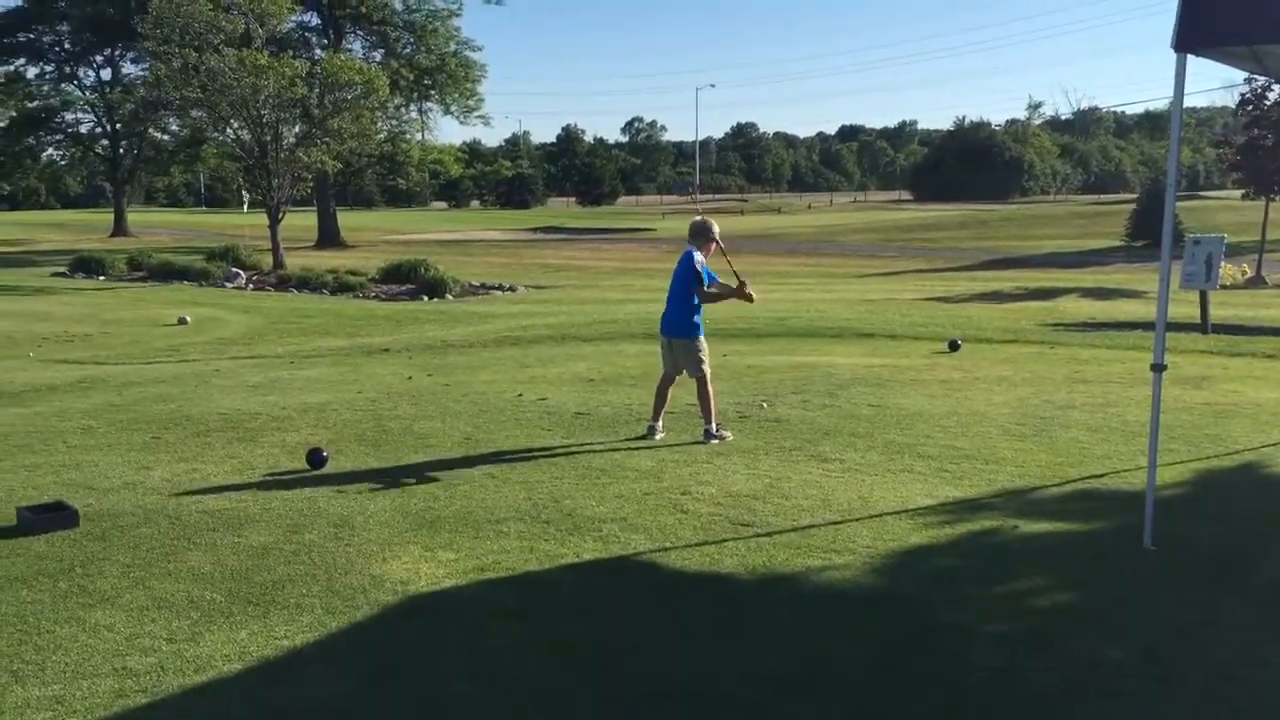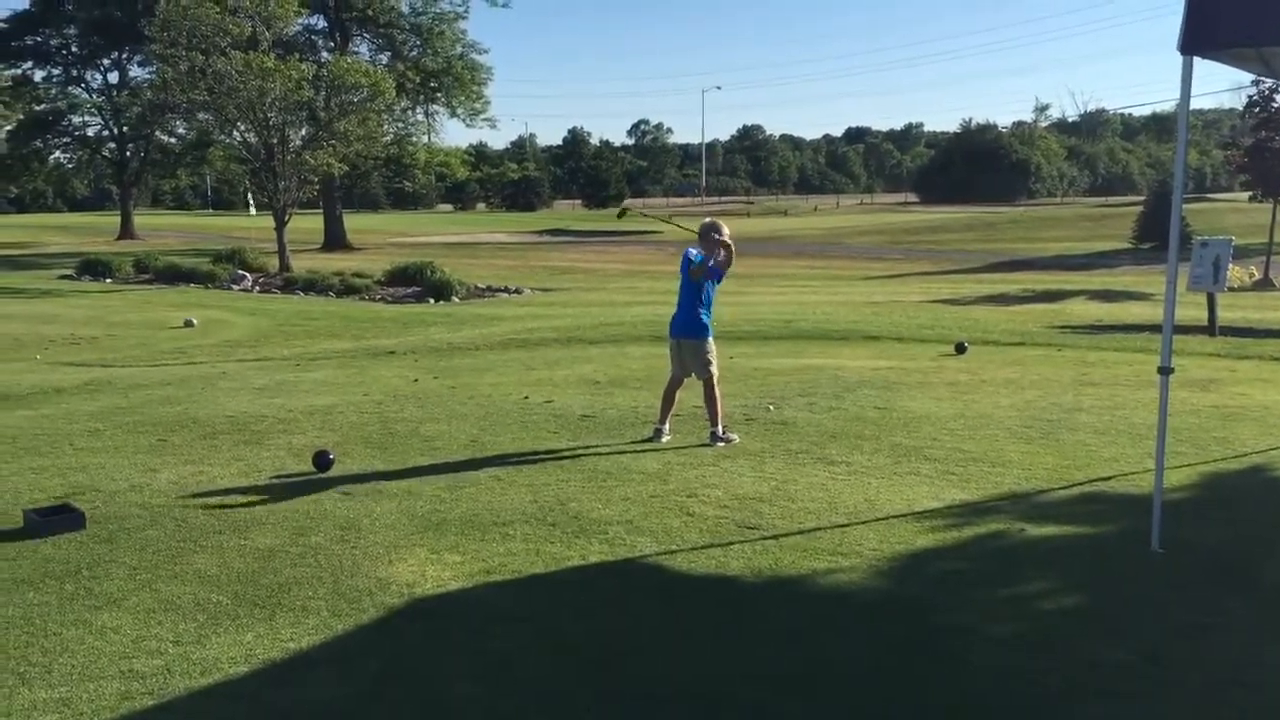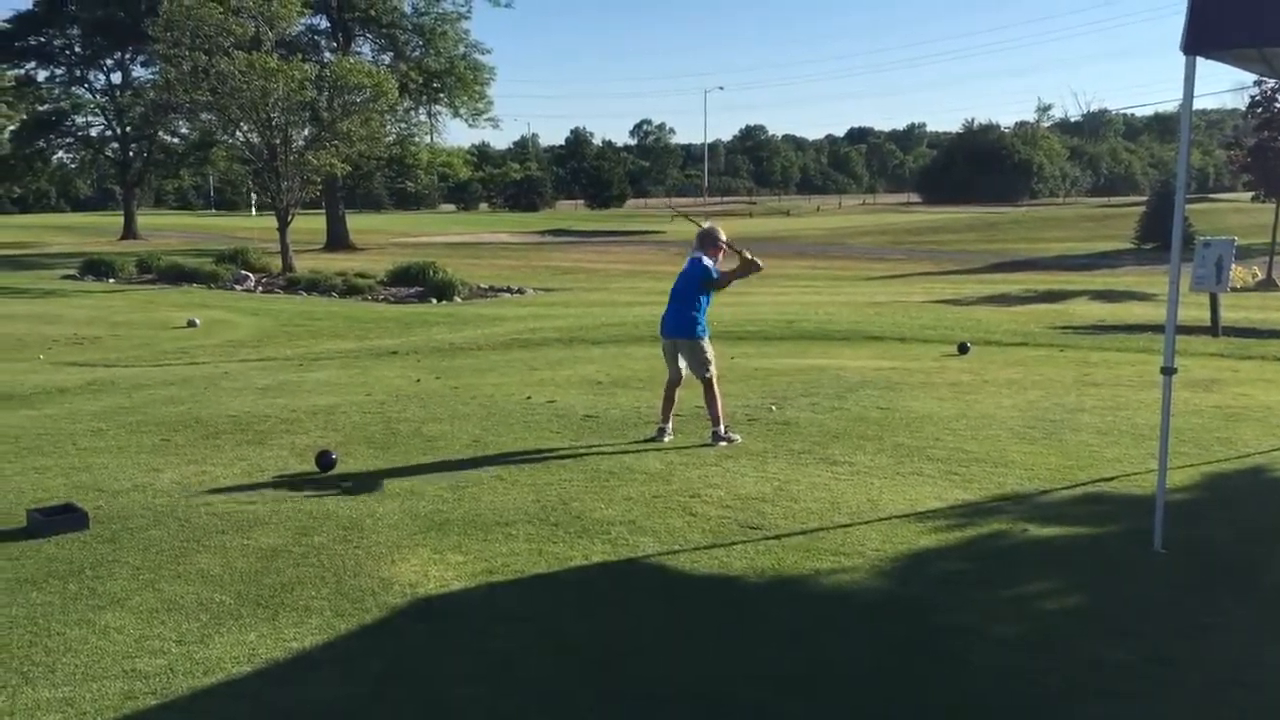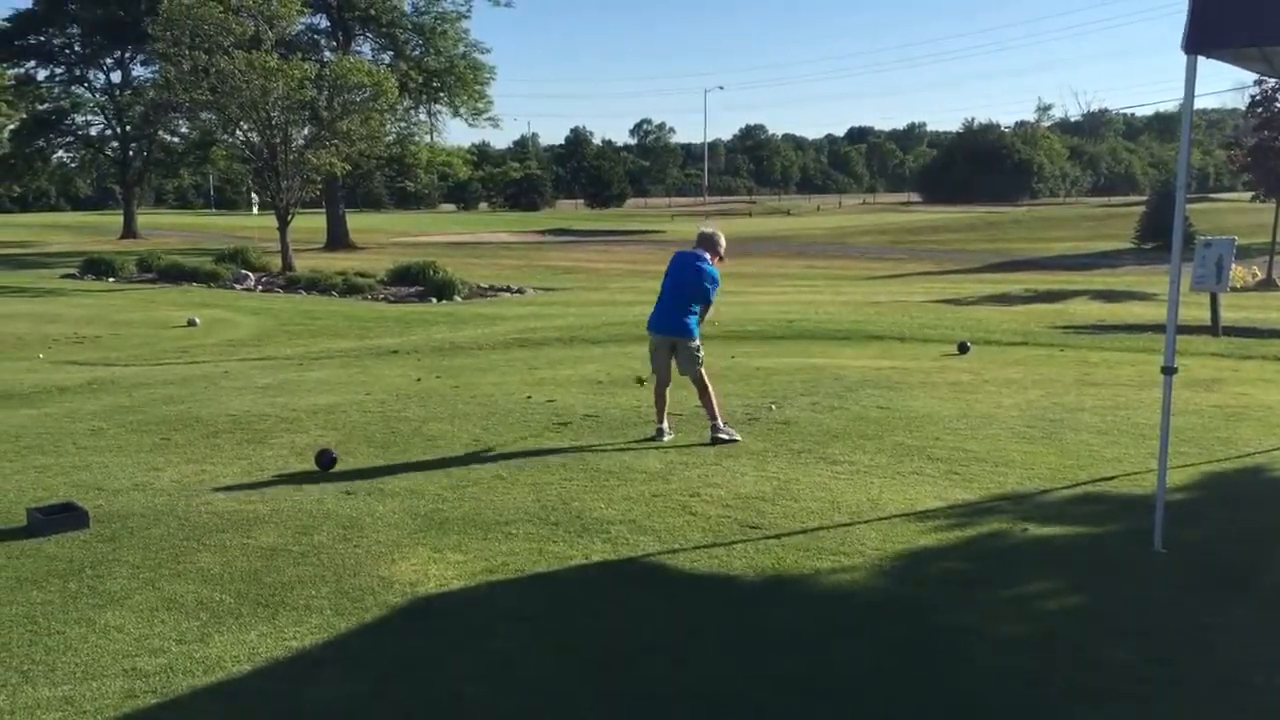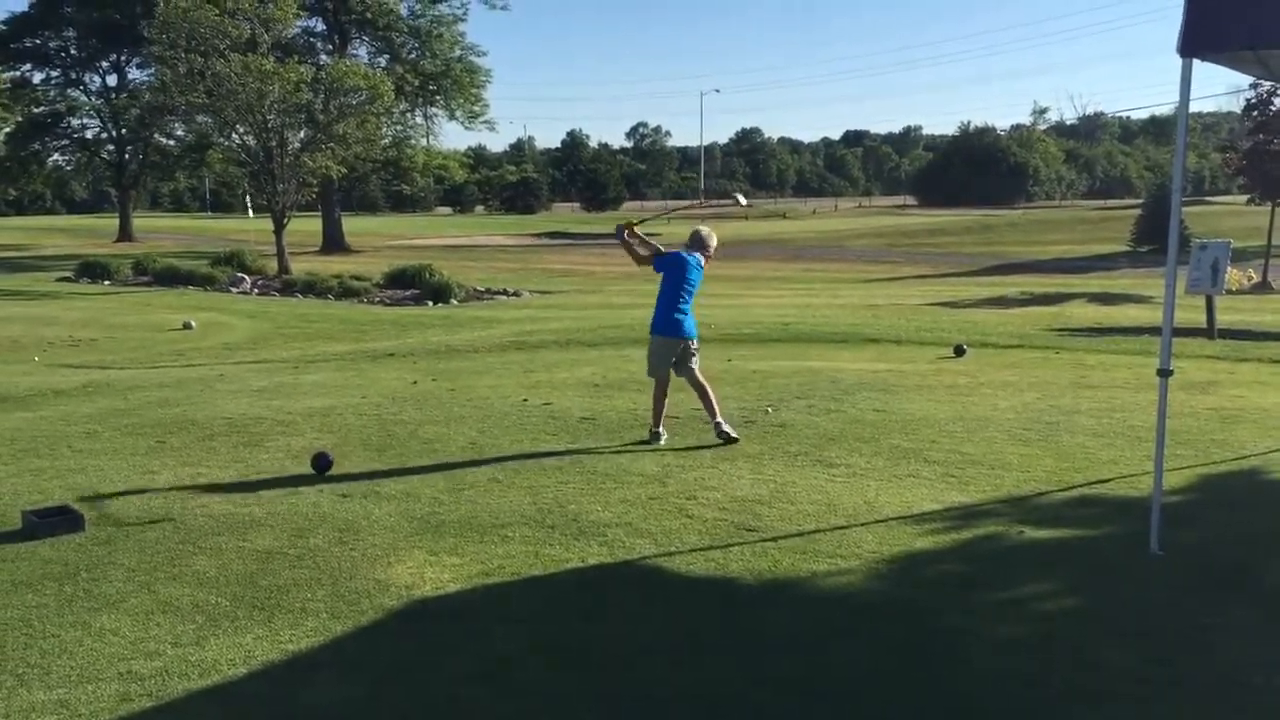
dt=0.2s
person 1, frame 1
left shoulder: (691, 259)
right shoulder: (692, 258)
left elbow: (717, 285)
right elbow: (704, 296)
left wrist: (739, 291)
right wrist: (734, 293)
left hip: (669, 326)
right hip: (687, 329)
left knee: (668, 376)
right knee: (702, 377)
left ankle: (655, 425)
right ankle: (712, 429)
person 1, frame 2
left shoulder: (714, 265)
right shoulder: (691, 255)
left elbow: (724, 266)
right elbow: (696, 275)
left wrist: (728, 249)
right wrist: (710, 253)
left hip: (679, 329)
right hip: (696, 330)
left knee: (676, 378)
right knee: (709, 379)
left ankle: (661, 428)
right ankle: (717, 431)
person 1, frame 3
left shoulder: (696, 263)
right shoulder: (700, 264)
left elbow: (716, 282)
right elbow: (715, 283)
left wrist: (743, 267)
right wrist: (742, 269)
left hip: (670, 329)
right hip: (692, 331)
left knee: (675, 378)
right knee: (709, 379)
left ankle: (664, 427)
right ankle: (719, 431)
person 1, frame 4
left shoulder: (679, 257)
right shoulder: (712, 274)
right elbow: (703, 311)
left hip: (660, 326)
right hip: (686, 330)
left knee: (662, 378)
right knee: (700, 379)
left ankle: (662, 427)
right ankle: (718, 426)
person 1, frame 5
left shoulder: (679, 259)
right shoulder: (697, 266)
left elbow: (641, 259)
left wrist: (623, 238)
right wrist: (635, 235)
left hip: (665, 329)
right hip: (686, 331)
left knee: (661, 381)
right knee: (695, 378)
left ankle: (657, 431)
right ankle: (719, 424)
